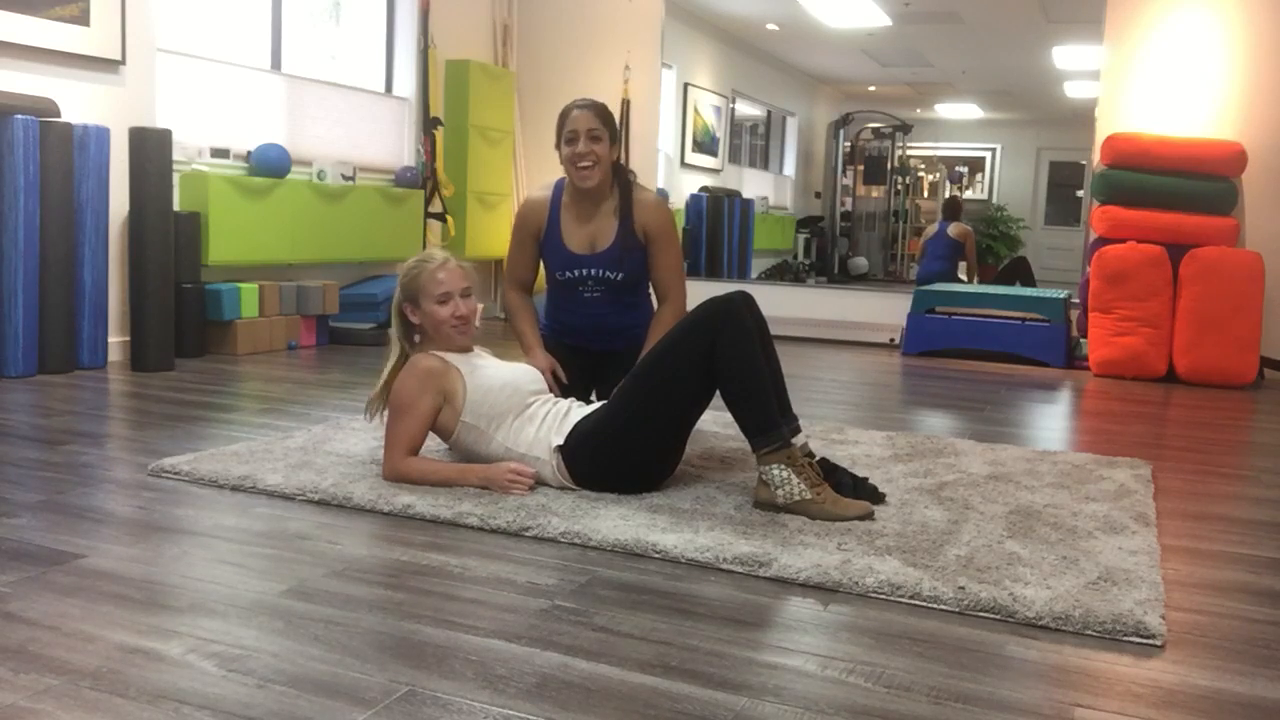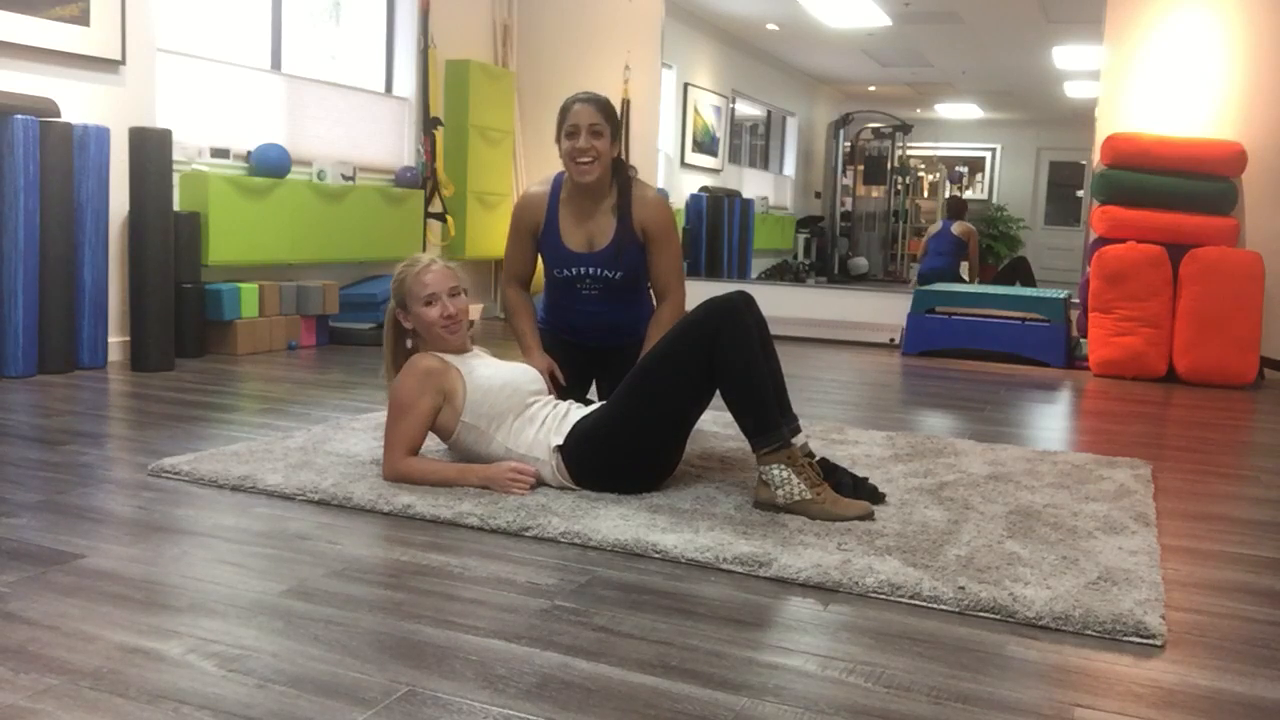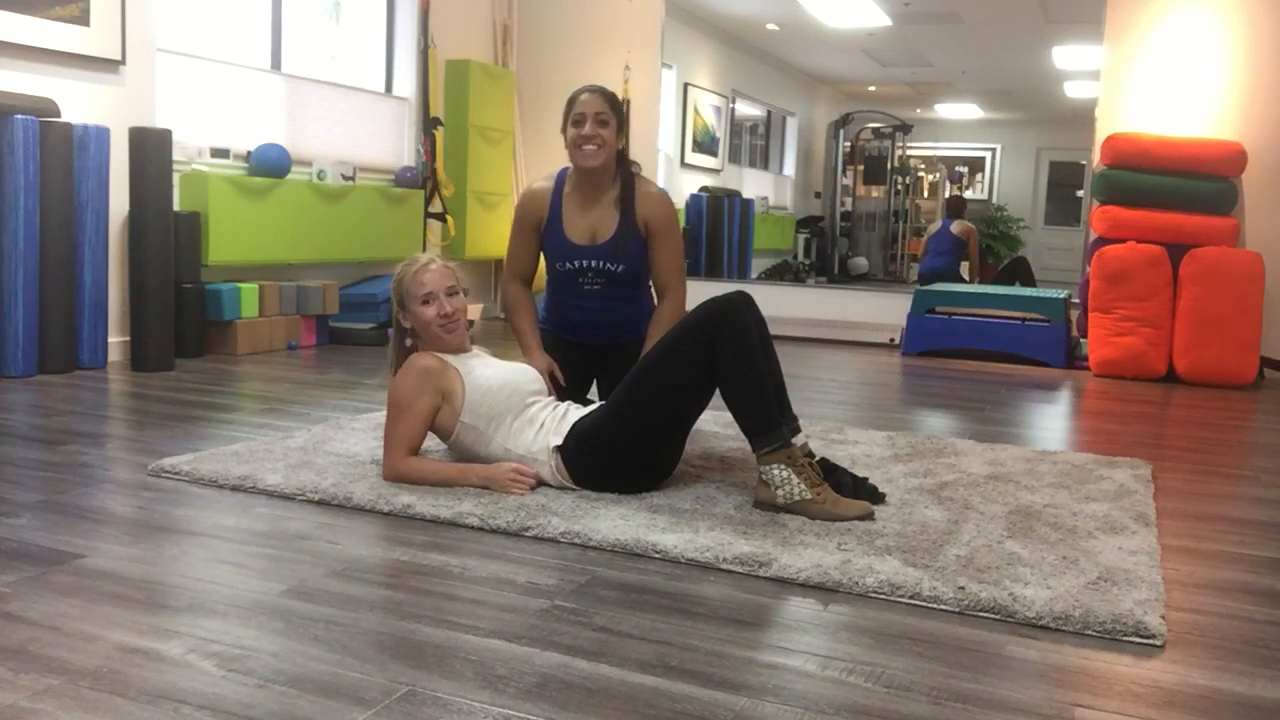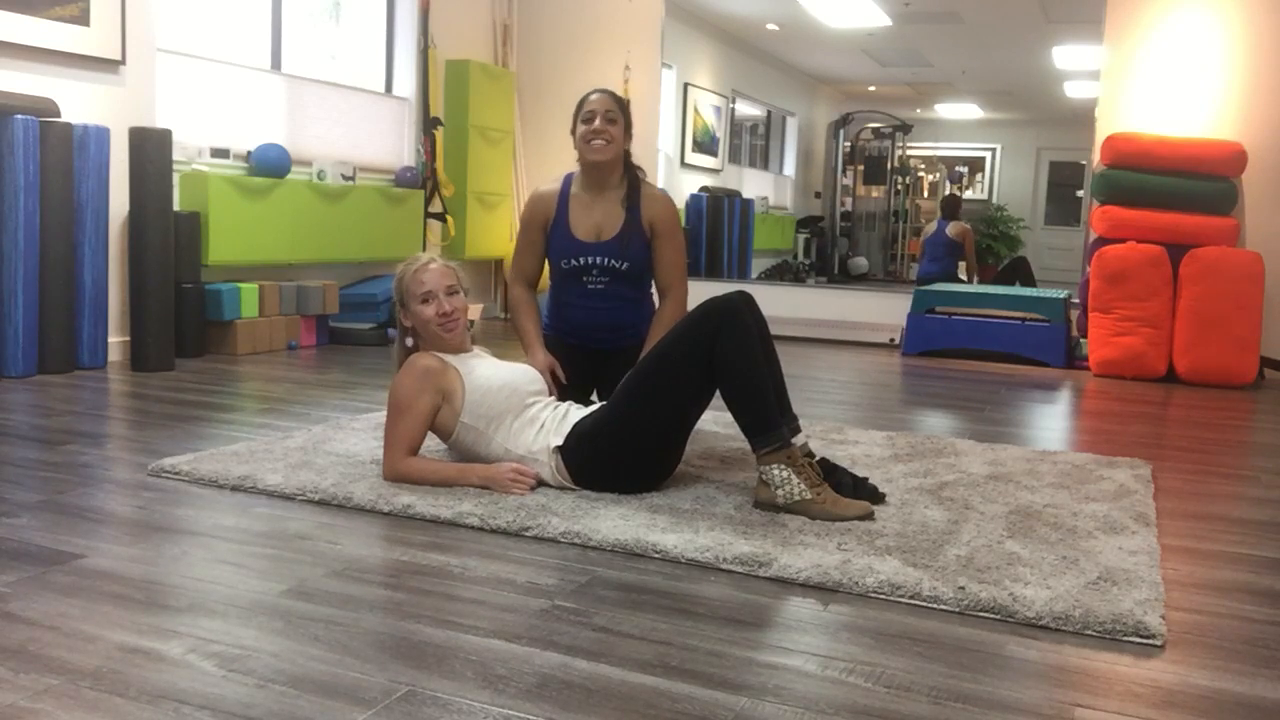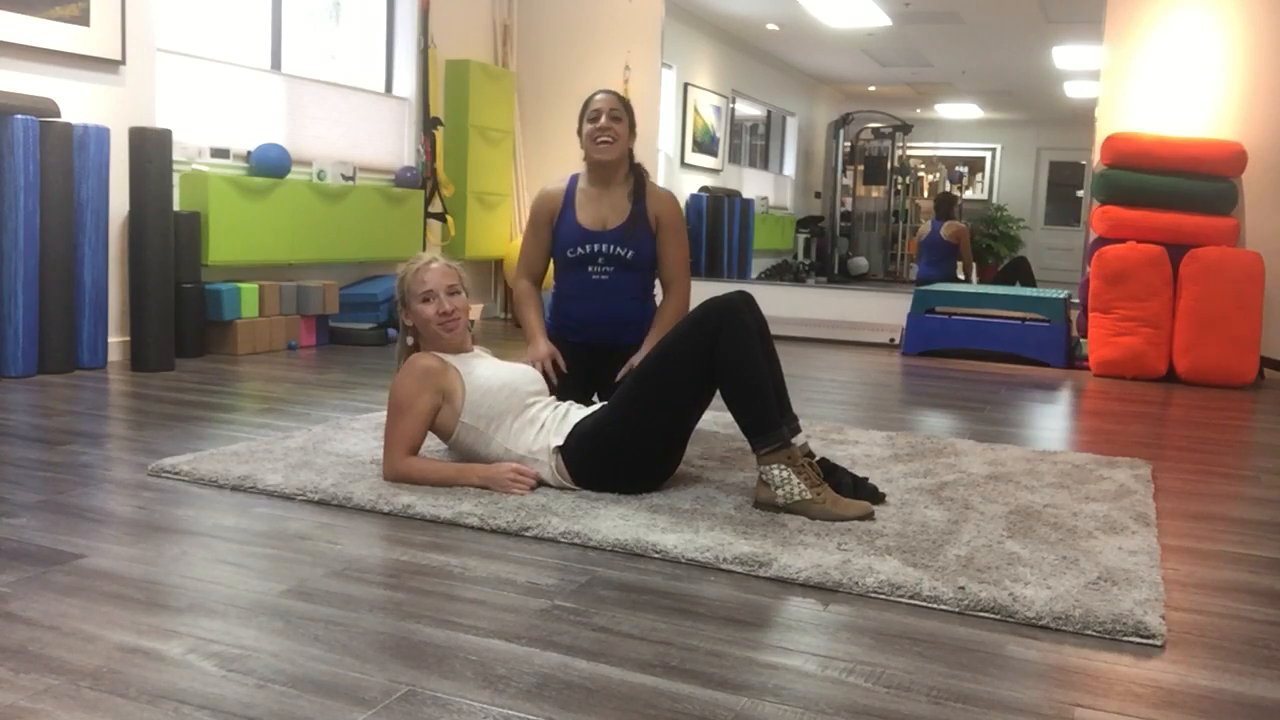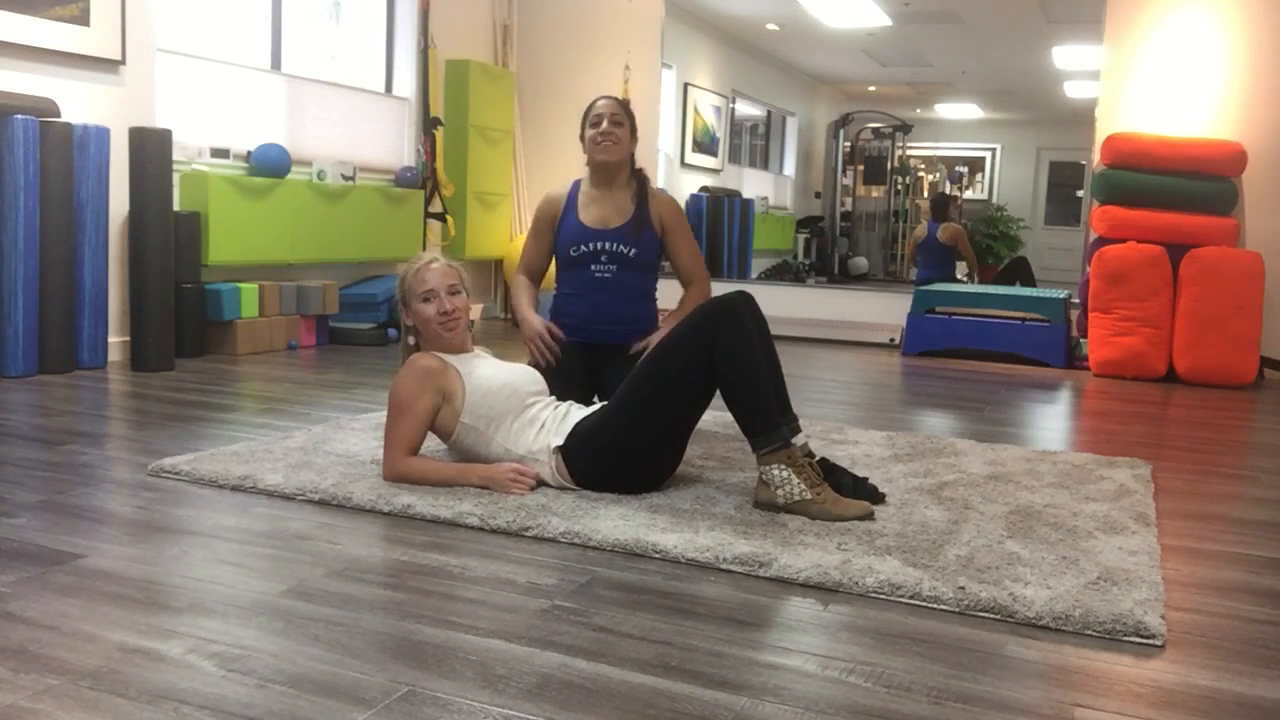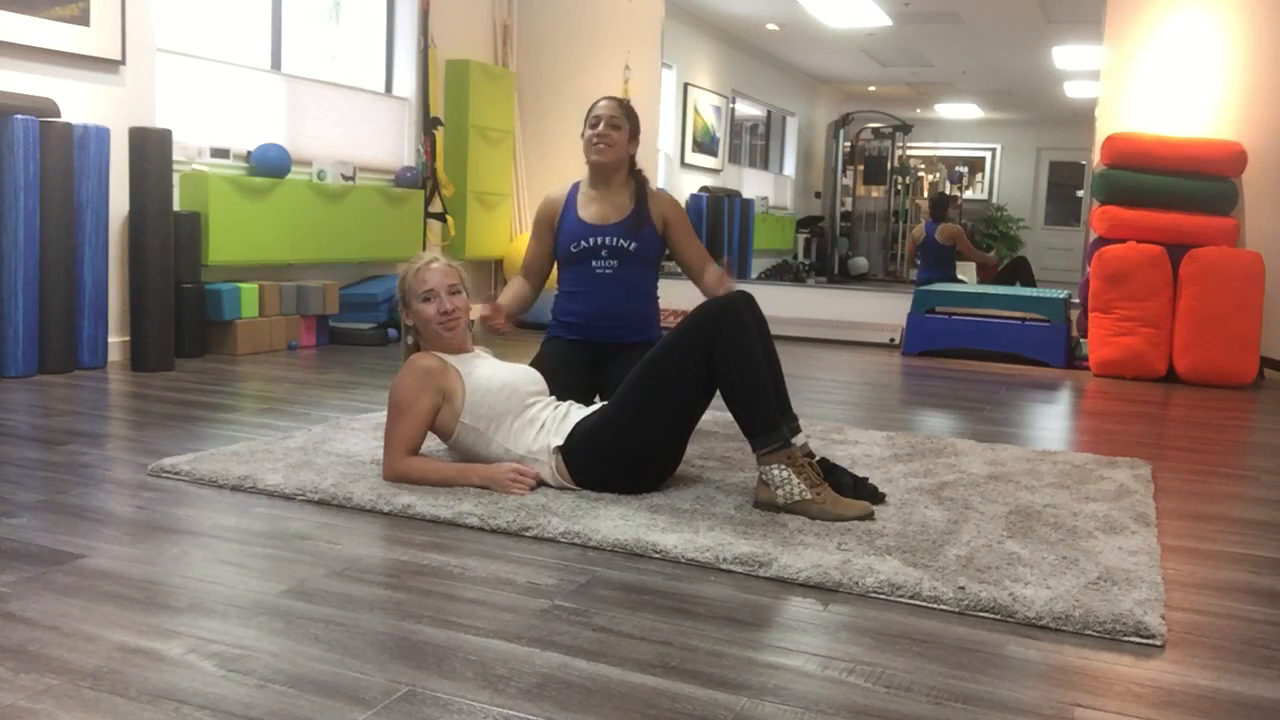
dt=0.2s
person 1, frame 1
left shoulder: (474, 358)
right shoulder: (426, 371)
right elbow: (396, 465)
right wrist: (485, 474)
left hip: (599, 437)
right hip: (590, 456)
left knee: (736, 308)
right knee: (722, 318)
left ankle: (792, 459)
right ankle: (783, 477)
person 1, frame 2
left shoulder: (475, 357)
right shoulder: (425, 372)
right elbow: (396, 465)
right wrist: (484, 474)
left hip: (599, 439)
right hip: (590, 457)
left knee: (735, 307)
right knee: (721, 319)
left ankle: (793, 458)
right ankle: (782, 477)
person 1, frame 3
left shoulder: (476, 357)
right shoulder: (423, 371)
right elbow: (396, 465)
right wrist: (483, 474)
left hip: (595, 438)
right hip: (588, 457)
left knee: (735, 308)
right knee: (722, 318)
left ankle: (793, 458)
right ankle: (782, 477)
person 1, frame 4
left shoulder: (476, 357)
right shoulder: (424, 371)
right elbow: (396, 465)
right wrist: (483, 474)
left hip: (599, 440)
right hip: (590, 457)
left knee: (736, 308)
right knee: (723, 317)
left ankle: (792, 457)
right ankle: (783, 476)
person 1, frame 5
left shoulder: (477, 358)
right shoulder: (424, 371)
right elbow: (396, 465)
right wrist: (483, 473)
left hip: (597, 438)
right hip: (590, 458)
left knee: (736, 308)
right knee: (723, 317)
left ankle: (792, 459)
right ankle: (782, 476)
person 1, frame 6
left shoulder: (478, 358)
right shoulder: (425, 372)
right elbow: (396, 465)
right wrist: (484, 474)
left hip: (598, 439)
right hip: (590, 458)
left knee: (735, 308)
right knee: (721, 318)
left ankle: (792, 459)
right ankle: (782, 477)
person 1, frame 7
left shoulder: (479, 358)
right shoulder: (424, 372)
right elbow: (396, 465)
right wrist: (484, 473)
left hip: (599, 439)
right hip: (590, 458)
left knee: (736, 307)
right knee: (721, 317)
left ankle: (792, 459)
right ankle: (783, 477)
person 2, frame 1
left shoulder: (649, 210)
right shoulder: (537, 209)
left elbow: (672, 300)
right elbow: (516, 289)
right wrist: (535, 352)
left hip: (628, 350)
right hip: (561, 347)
person 2, frame 2
left shoulder: (649, 207)
right shoulder: (534, 204)
left elbow: (670, 298)
right elbow: (514, 285)
right wrist: (533, 353)
left hip: (630, 344)
right hip: (559, 340)
person 2, frame 3
left shoulder: (651, 203)
right shoulder: (538, 199)
left elbow: (671, 294)
right elbow: (516, 282)
right wrist: (533, 352)
left hip: (632, 342)
right hip: (560, 340)
person 2, frame 4
left shoulder: (656, 205)
right shoulder: (545, 202)
left elbow: (673, 295)
right elbow: (521, 285)
right wrist: (536, 351)
left hip: (631, 348)
right hip: (563, 344)
person 2, frame 5
left shoulder: (660, 203)
right shoulder: (552, 200)
left elbow: (677, 289)
right elbow: (526, 280)
left wrist: (649, 352)
right wrist: (538, 340)
left hip: (631, 348)
right hip: (565, 345)
person 2, frame 6
left shoulder: (661, 207)
right shoulder: (556, 204)
left elbow: (697, 282)
right elbow: (525, 275)
left wrist: (670, 329)
right wrist: (527, 315)
left hip: (635, 350)
right hip: (567, 345)
person 2, frame 7
left shoulder: (659, 206)
right shoulder: (556, 206)
left elbow: (703, 268)
right elbow: (528, 277)
left wrist: (721, 286)
right wrist: (502, 307)
left hip: (636, 346)
right hip: (568, 343)
